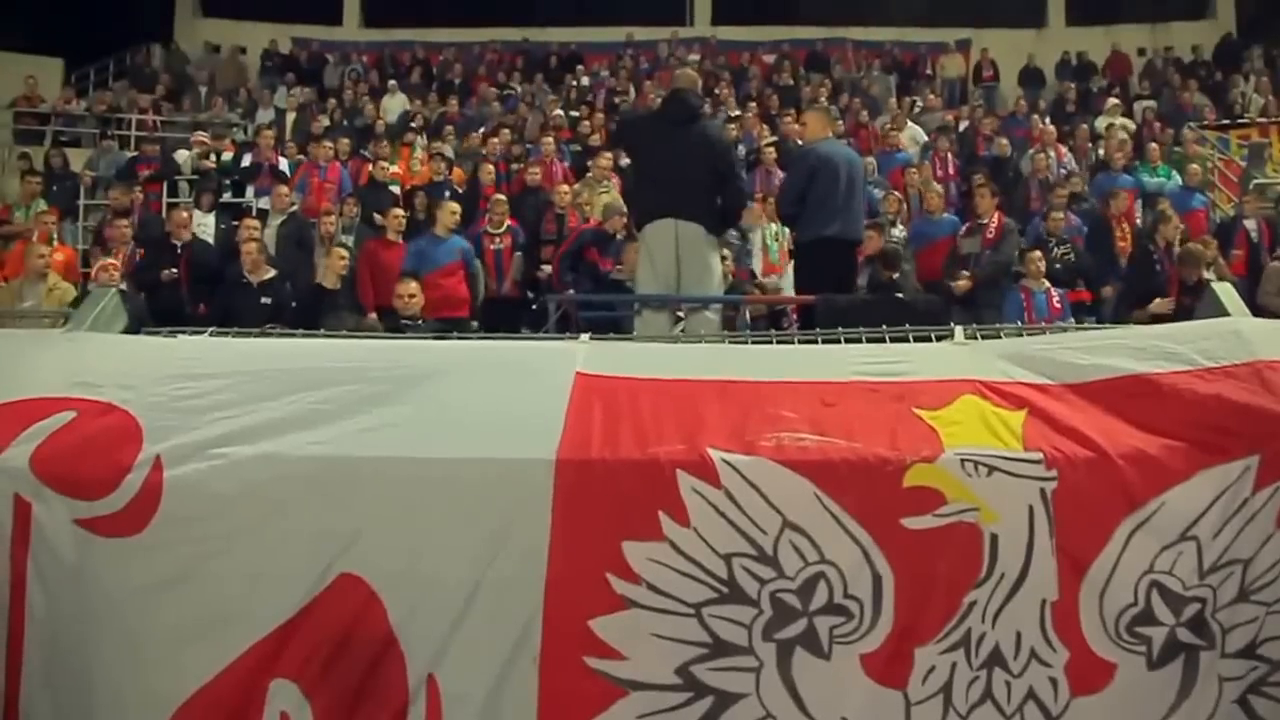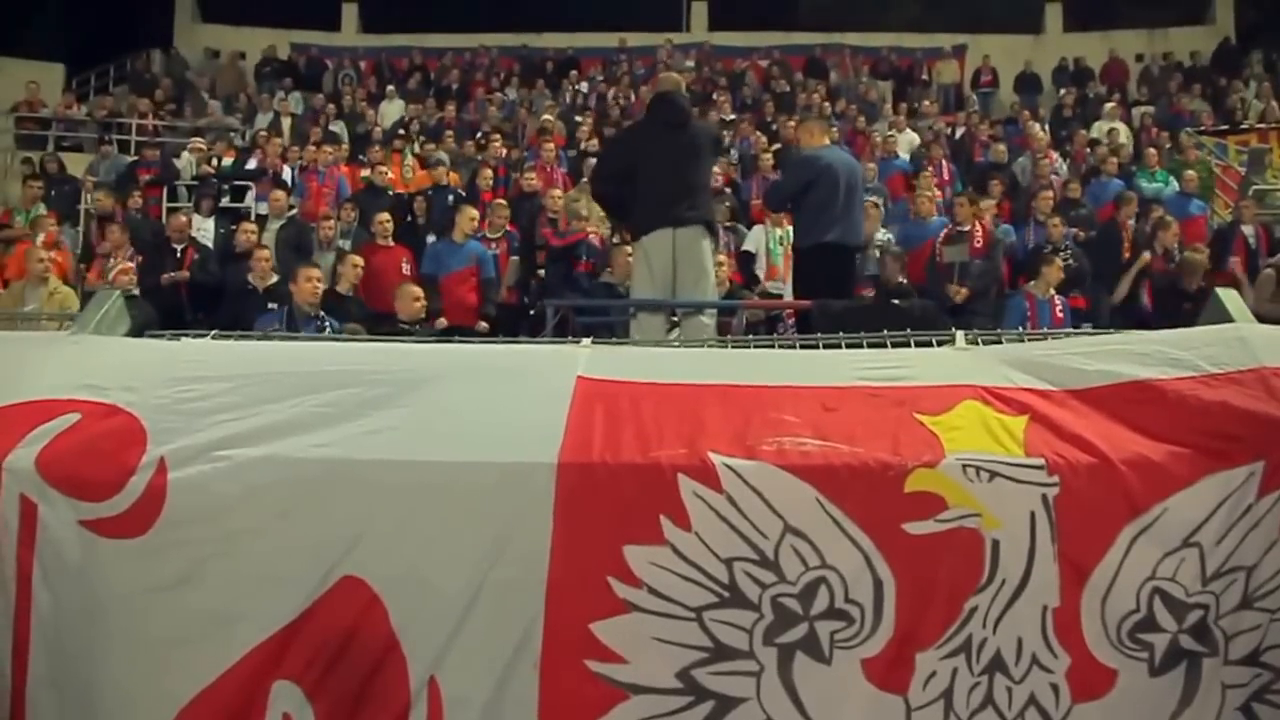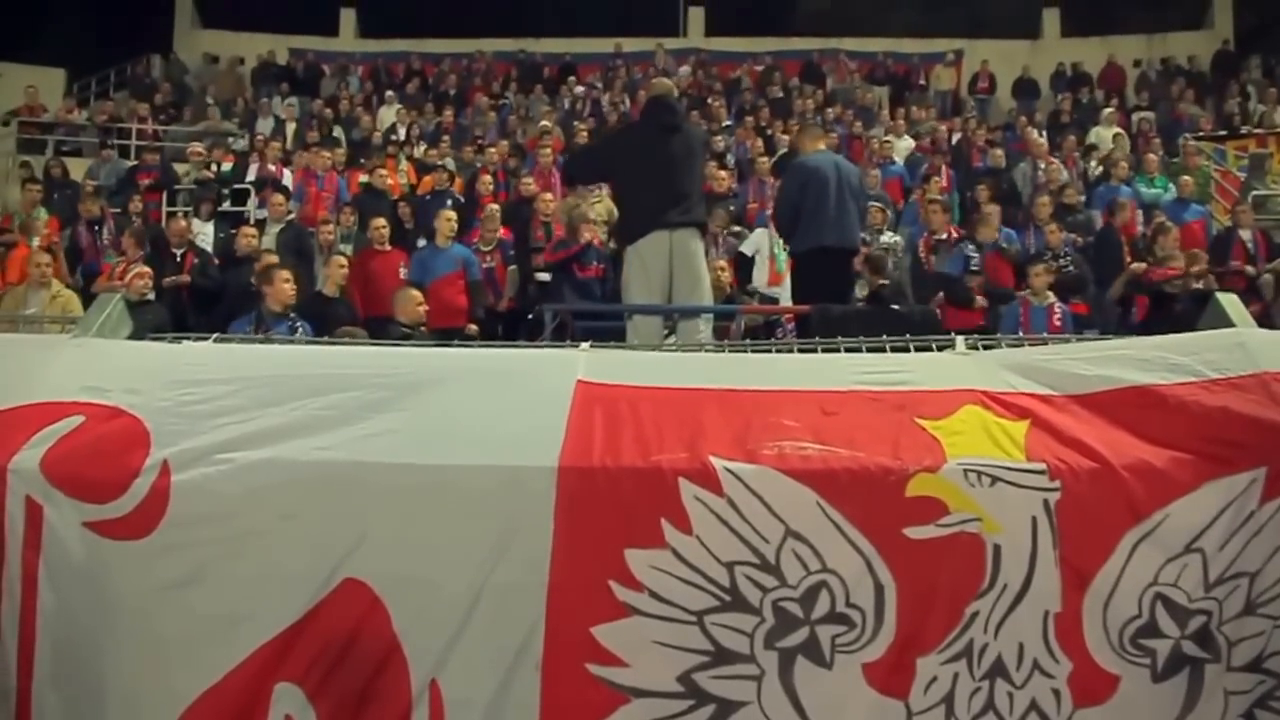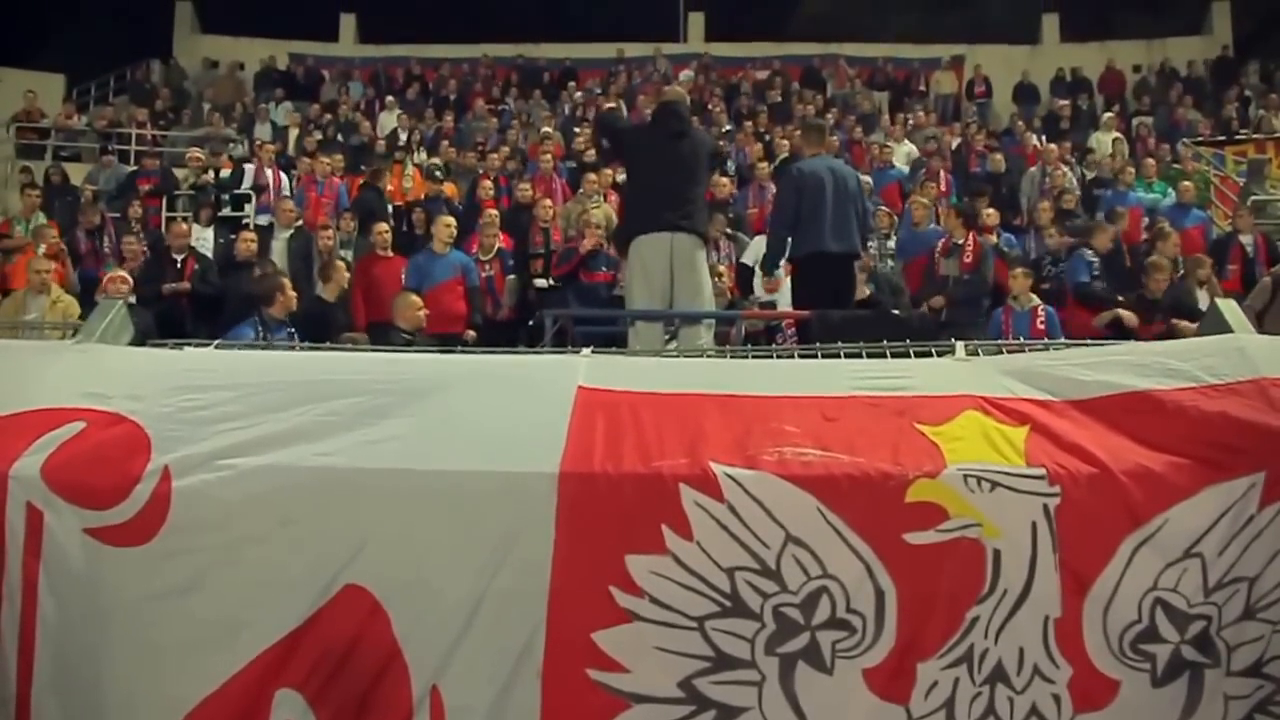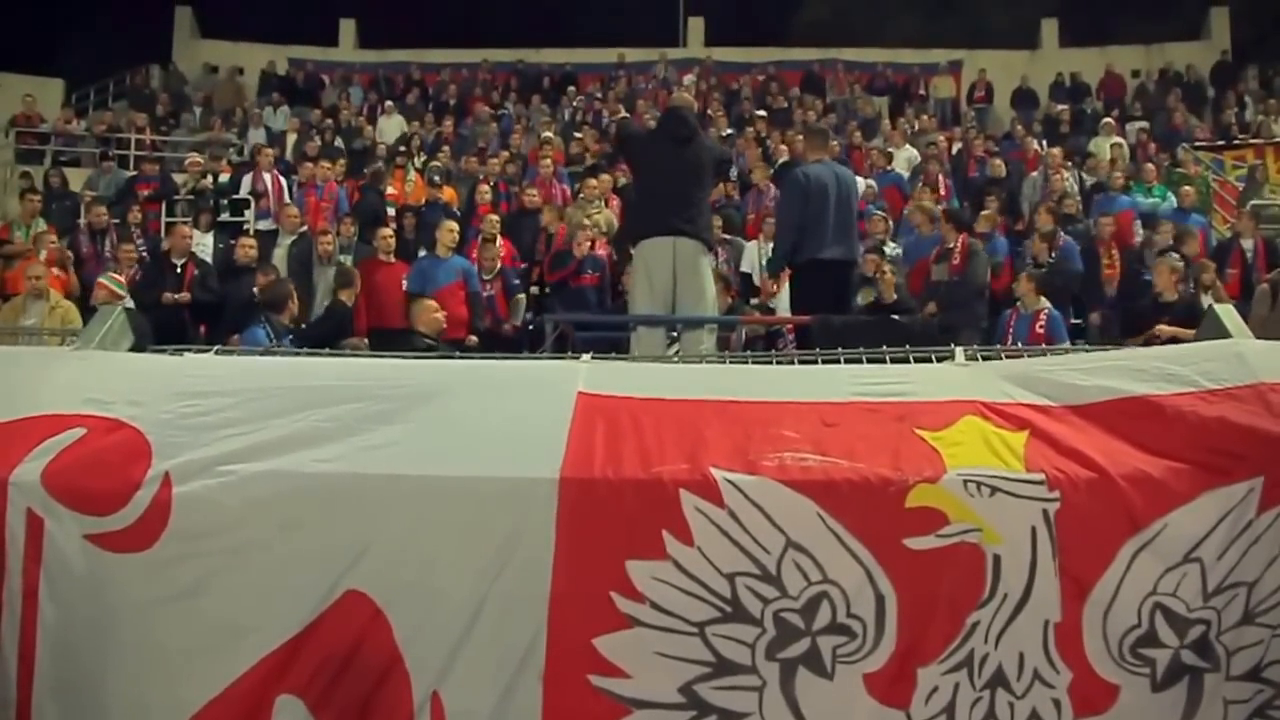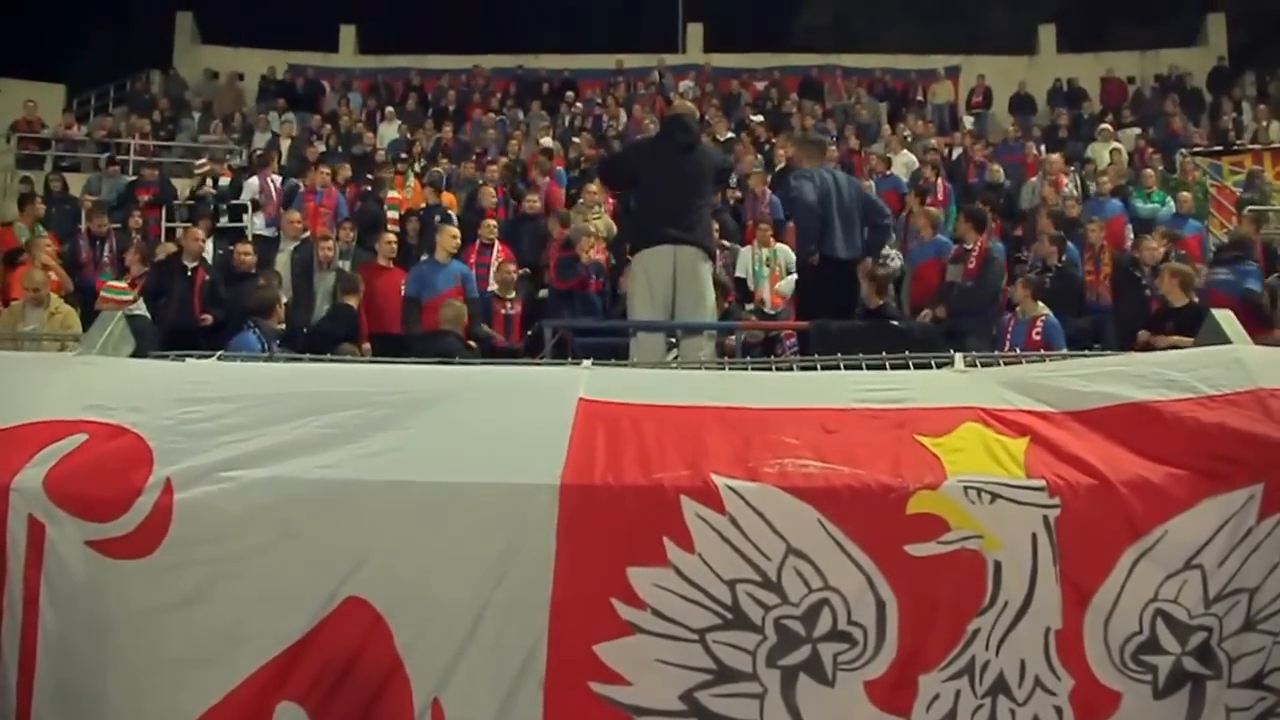
dt=0.7s
person 1, frame 1
left shoulder: (640, 127)
right shoulder: (712, 133)
left elbow: (621, 134)
right elbow: (732, 187)
right wrist: (725, 221)
left hip: (655, 223)
right hip: (700, 225)
left knee: (653, 304)
right knee: (703, 304)
person 1, frame 2
left shoulder: (632, 136)
right shoulder: (704, 133)
left elbow: (602, 183)
right elbow: (716, 151)
left wrist: (624, 216)
left hip: (650, 227)
right hip: (694, 226)
left knee: (648, 309)
right knee: (699, 308)
person 1, frame 3
left shoulder: (625, 137)
right shoulder: (696, 136)
left elbow: (577, 166)
left wrist: (574, 179)
left hip: (643, 231)
right hip: (688, 230)
left knee: (644, 312)
person 1, frame 4
left shoulder: (635, 137)
right shoulder: (704, 142)
left elbow: (609, 124)
right elbow: (713, 166)
left wrist: (608, 110)
left hip: (646, 234)
right hip: (689, 234)
left knee: (645, 314)
right knee: (696, 314)
person 1, frame 5
left shoulder: (642, 142)
right shoulder: (710, 149)
left elbow: (623, 133)
right elbow: (725, 164)
left wrist: (623, 120)
left hip: (651, 238)
right hip: (694, 238)
left knee: (648, 315)
right knee: (698, 317)
person 1, frame 6
left shoulder: (644, 151)
right shoulder: (712, 157)
left elbow: (608, 175)
right elbow: (719, 186)
left hip: (651, 244)
right hip: (695, 245)
left knee: (648, 322)
right knee: (698, 323)
person 2, frame 1
left shoulder: (809, 154)
right shoulder: (855, 157)
left elbow: (786, 200)
right elbow: (861, 202)
left wrist: (794, 222)
left hip: (816, 241)
right hip: (849, 239)
left knee: (813, 310)
person 2, frame 2
left shoulder: (808, 160)
right shoulder: (853, 163)
left elbow: (773, 198)
left wrist: (791, 206)
left hip: (815, 247)
right hip: (848, 245)
left knee: (811, 315)
person 2, frame 3
left shoulder: (801, 166)
right shoulder: (851, 169)
left elbow: (783, 213)
right elbow: (860, 210)
left wrist: (793, 239)
left hip: (812, 251)
right hip: (846, 250)
left knee: (810, 320)
person 2, frame 4
left shoulder: (797, 172)
right shoulder: (850, 173)
left elbow: (781, 223)
right elbow: (865, 220)
left wrist: (769, 265)
left hip: (810, 259)
right hip: (845, 258)
left knee: (810, 327)
person 2, frame 5
left shoulder: (800, 177)
right shoulder: (849, 177)
left elbow: (787, 227)
left wrist: (775, 268)
left hip: (810, 264)
right hip: (845, 262)
left knee: (809, 333)
person 2, frame 6
left shoulder: (802, 177)
right shoulder: (848, 181)
left elbow: (806, 206)
right elbow: (882, 216)
left wrist: (809, 250)
right wrist: (869, 253)
left hip: (819, 267)
right hip: (849, 267)
